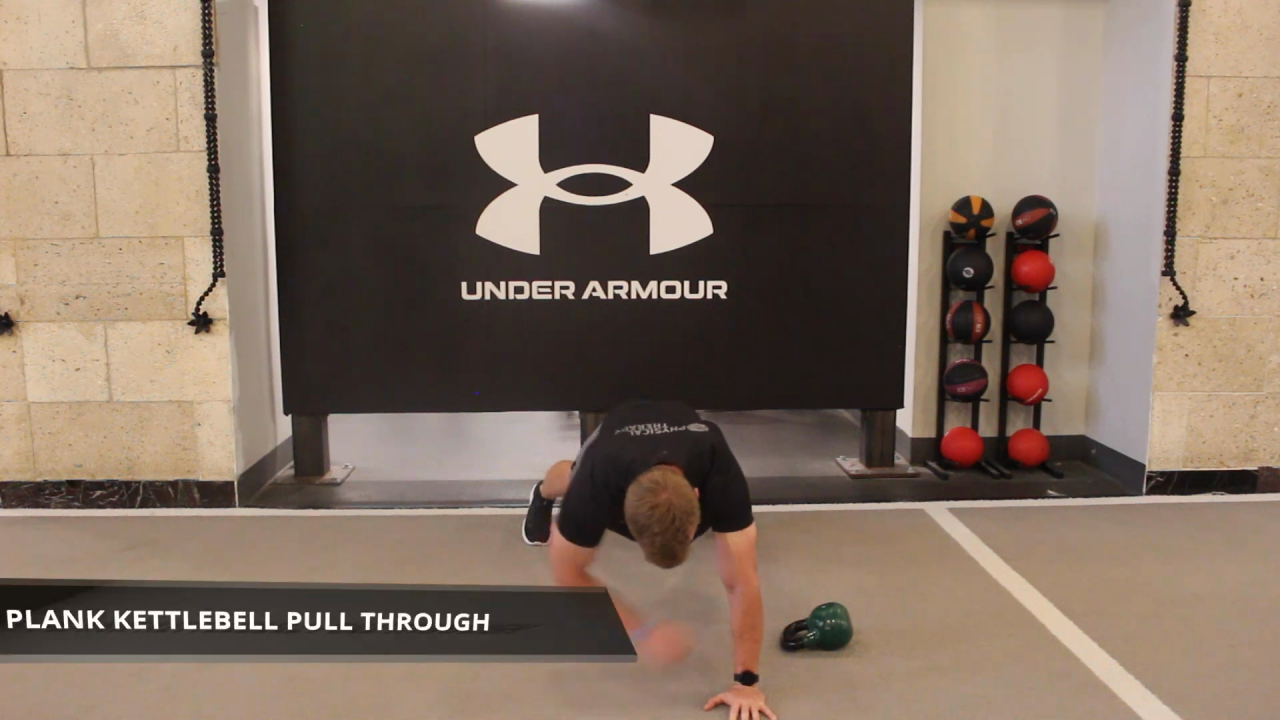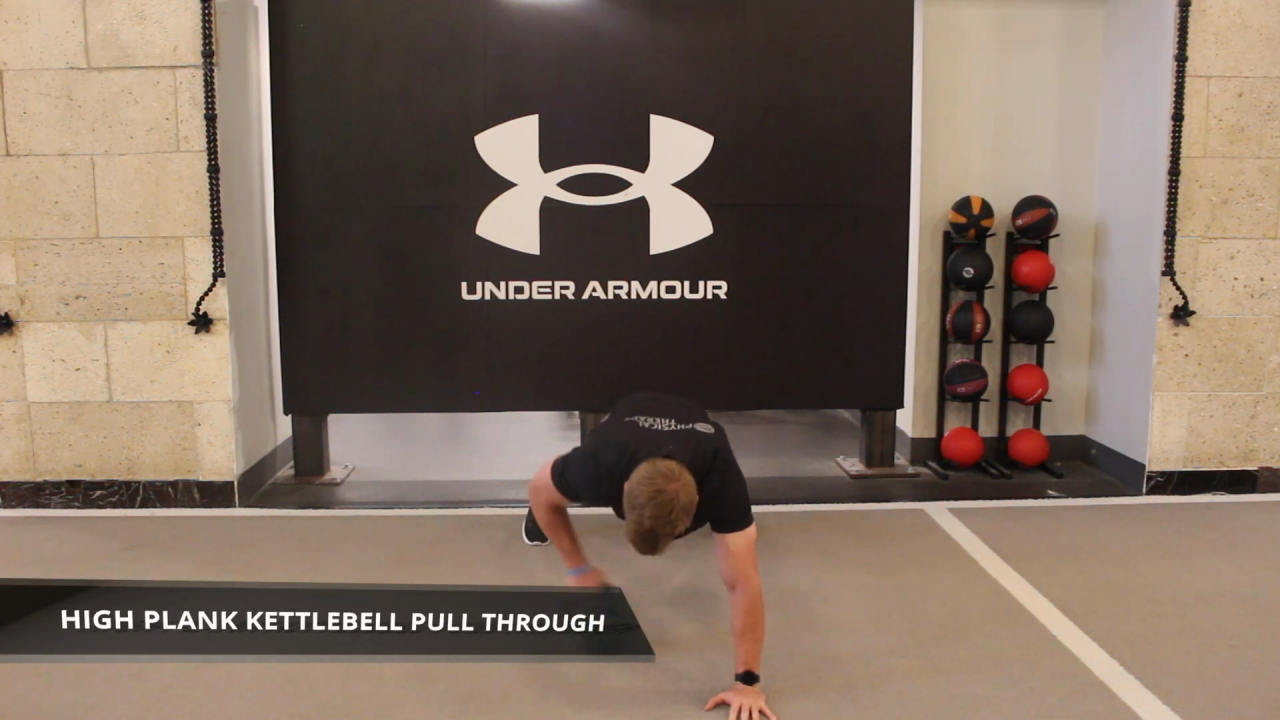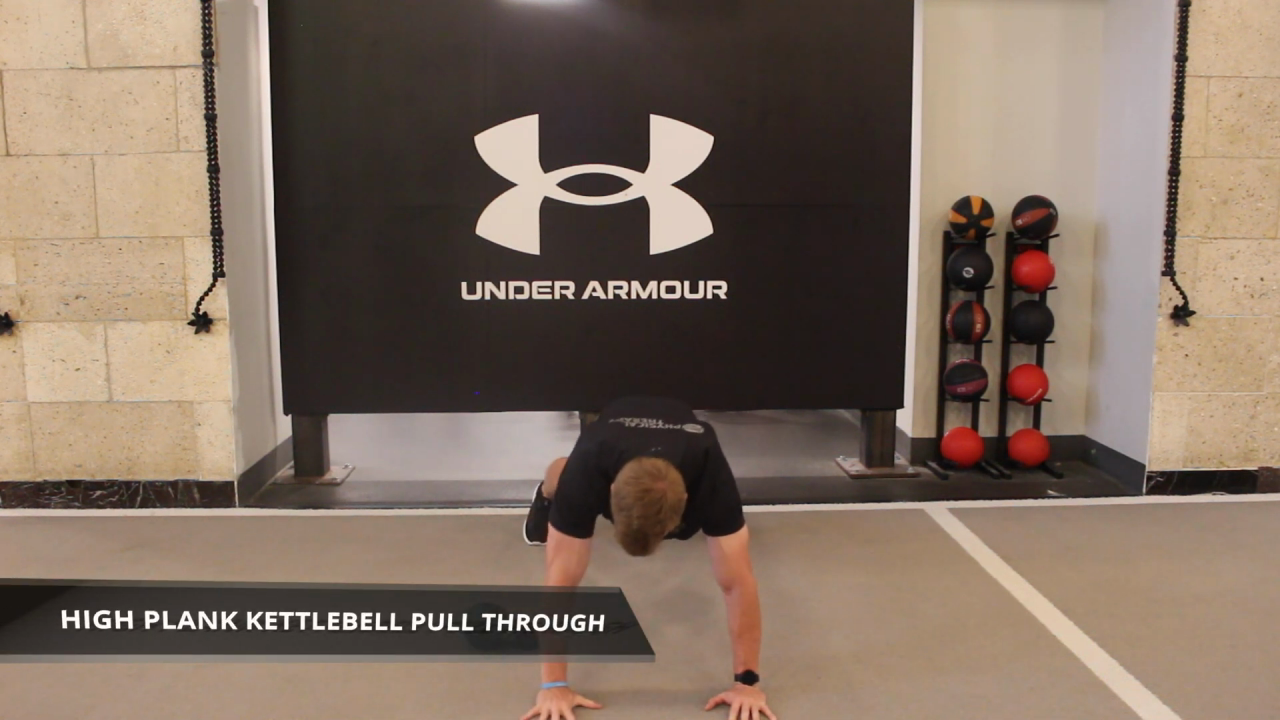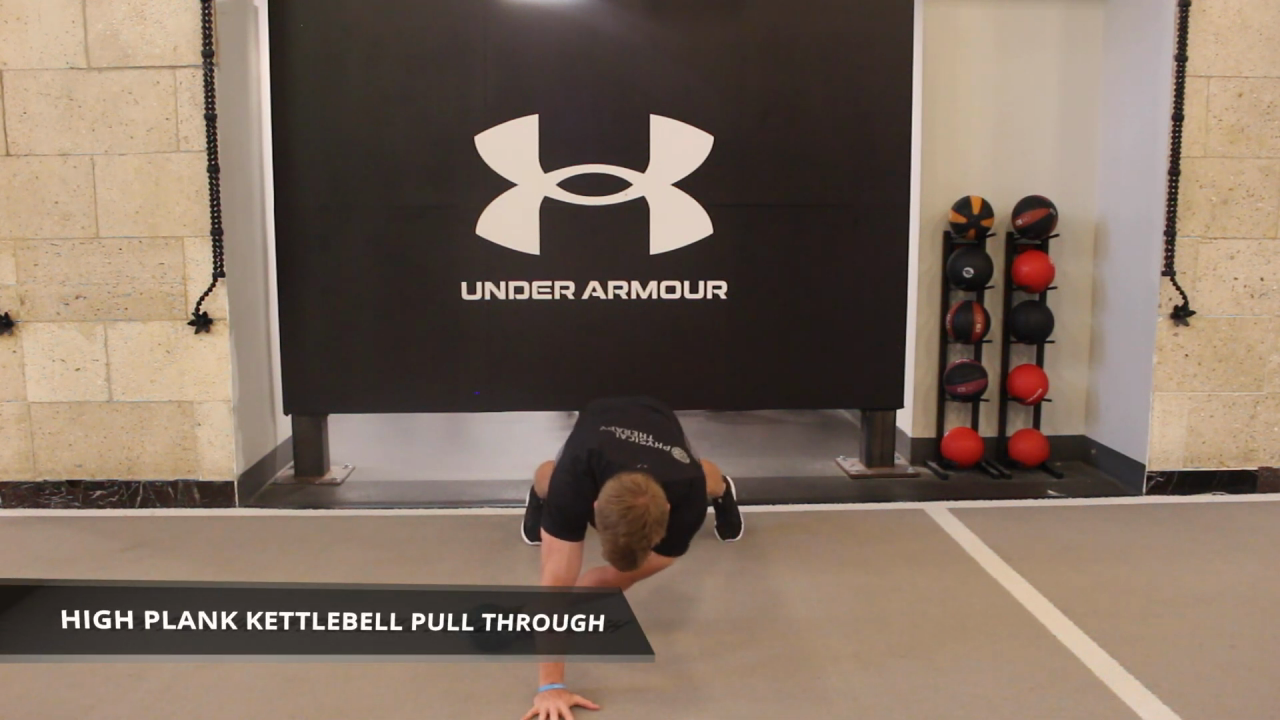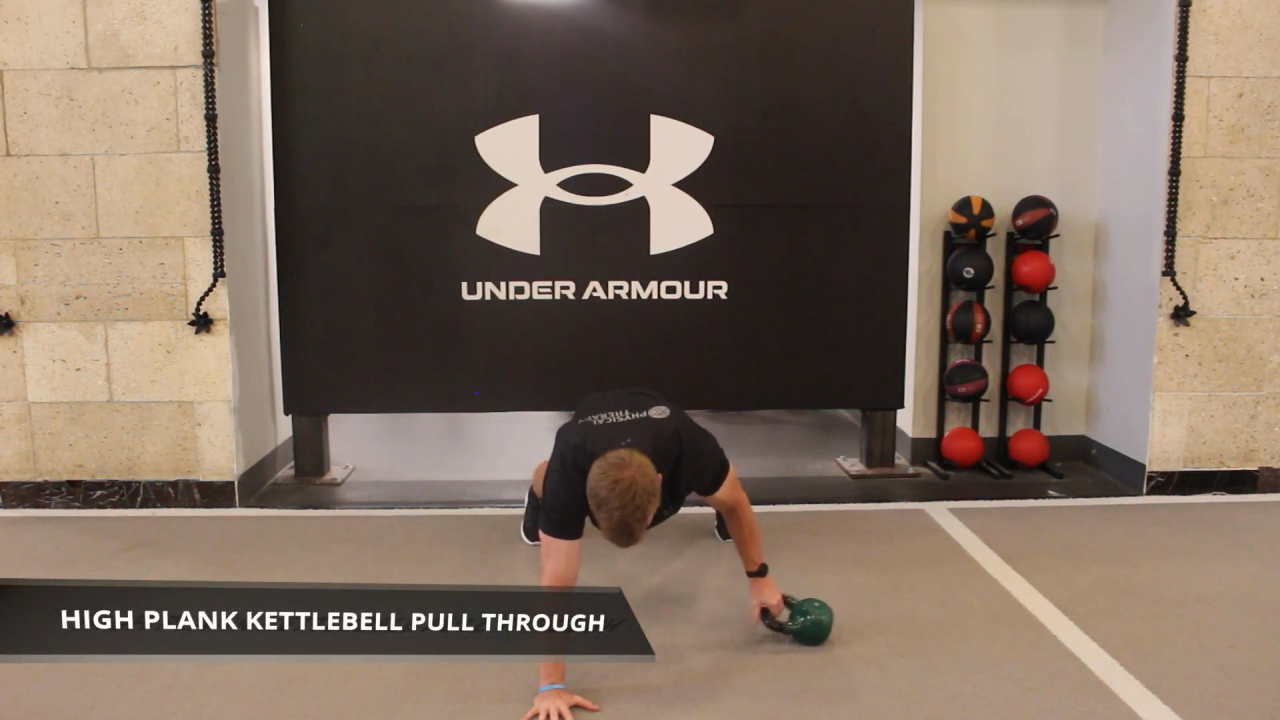
dt=1s
person 1, frame 1
left shoulder: (719, 474)
right shoulder: (600, 482)
left elbow: (741, 582)
right elbow: (567, 574)
left wrist: (746, 681)
right wrist: (640, 631)
left hip: (685, 444)
right ankle: (543, 493)
person 1, frame 2
left shoulder: (720, 477)
right shoulder: (602, 461)
left elbow: (743, 582)
right elbow: (540, 490)
left wrist: (747, 681)
right wrist: (579, 569)
left hip: (693, 438)
right hip: (629, 417)
right knee: (569, 482)
person 1, frame 3
left shoulder: (708, 475)
right shoulder: (587, 472)
left elbow: (737, 582)
right elbow: (562, 579)
left wrist: (747, 680)
right wrist: (554, 684)
left hip: (685, 451)
right hip: (611, 441)
right ankle: (547, 493)
person 1, frame 4
left shoulder: (686, 493)
right shoulder: (574, 480)
left elbow: (625, 575)
right elbow: (556, 580)
right wrist: (550, 685)
right hip: (598, 421)
left ankle: (720, 489)
right ankle: (540, 493)
person 1, frame 5
left shoulder: (687, 447)
right shoulder: (567, 474)
left elbow: (736, 504)
right elbow: (557, 581)
left wrist: (758, 576)
right wrist: (551, 685)
left hip: (658, 435)
right hip: (586, 445)
right ankle: (539, 493)
